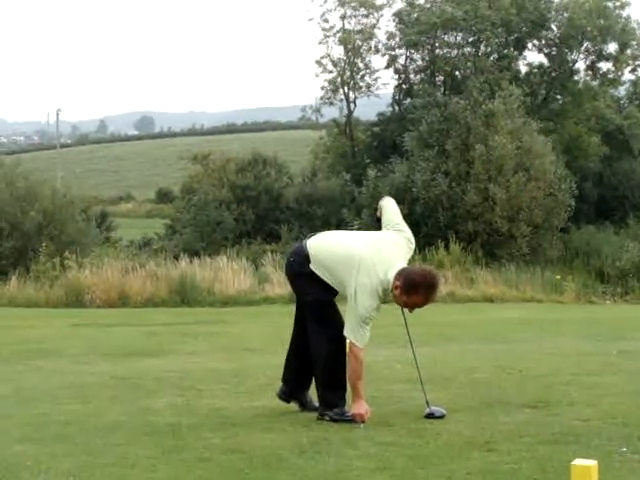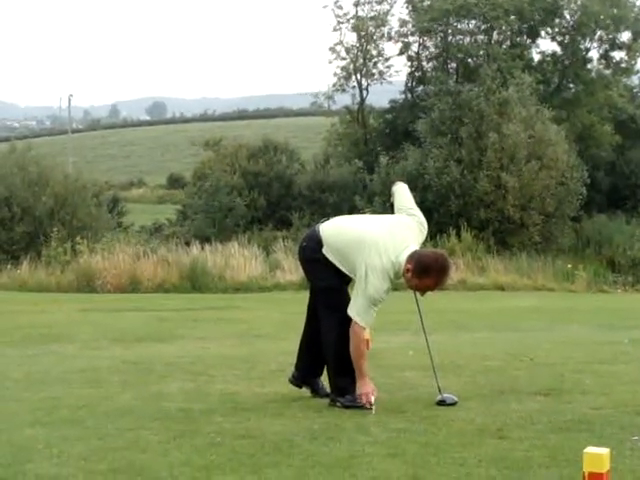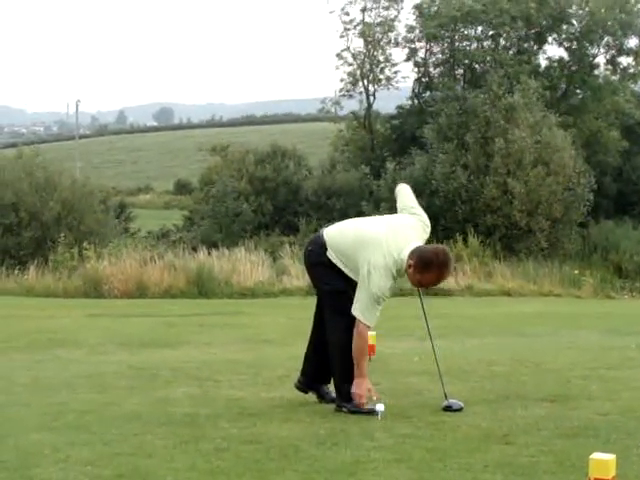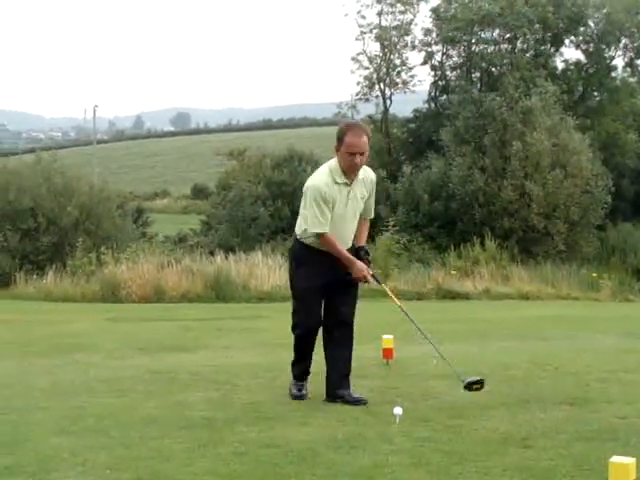
dt=1s
person 1, frame 1
left shoulder: (405, 242)
right shoulder: (368, 292)
left elbow: (386, 202)
right elbow: (355, 348)
right wrist: (358, 400)
left hip: (318, 256)
right hip: (303, 266)
left knee: (311, 327)
right knee: (331, 333)
left ankle: (292, 387)
right ankle: (331, 405)
person 1, frame 2
left shoulder: (417, 226)
right shoulder: (378, 276)
left elbow: (399, 187)
right elbow: (357, 328)
right wrist: (363, 380)
left hip: (331, 243)
right hip: (317, 251)
left knee: (323, 312)
right knee: (340, 319)
left ankle: (305, 373)
right ankle: (343, 391)
person 1, frame 3
left shoulder: (421, 225)
right shoulder: (381, 274)
left elbow: (402, 188)
right elbow: (361, 327)
right wrist: (360, 378)
left hip: (337, 249)
right hip: (322, 257)
left knee: (330, 319)
right knee: (344, 323)
left ankle: (312, 379)
right ankle: (348, 397)
person 1, frame 4
left shoulder: (368, 178)
right shoulder: (319, 184)
right elbow: (321, 234)
left wrist: (360, 248)
right wrist: (352, 264)
left hip: (343, 254)
right hip: (309, 255)
left knee: (342, 322)
right knee: (308, 321)
left ankle: (338, 387)
right ankle: (299, 377)
